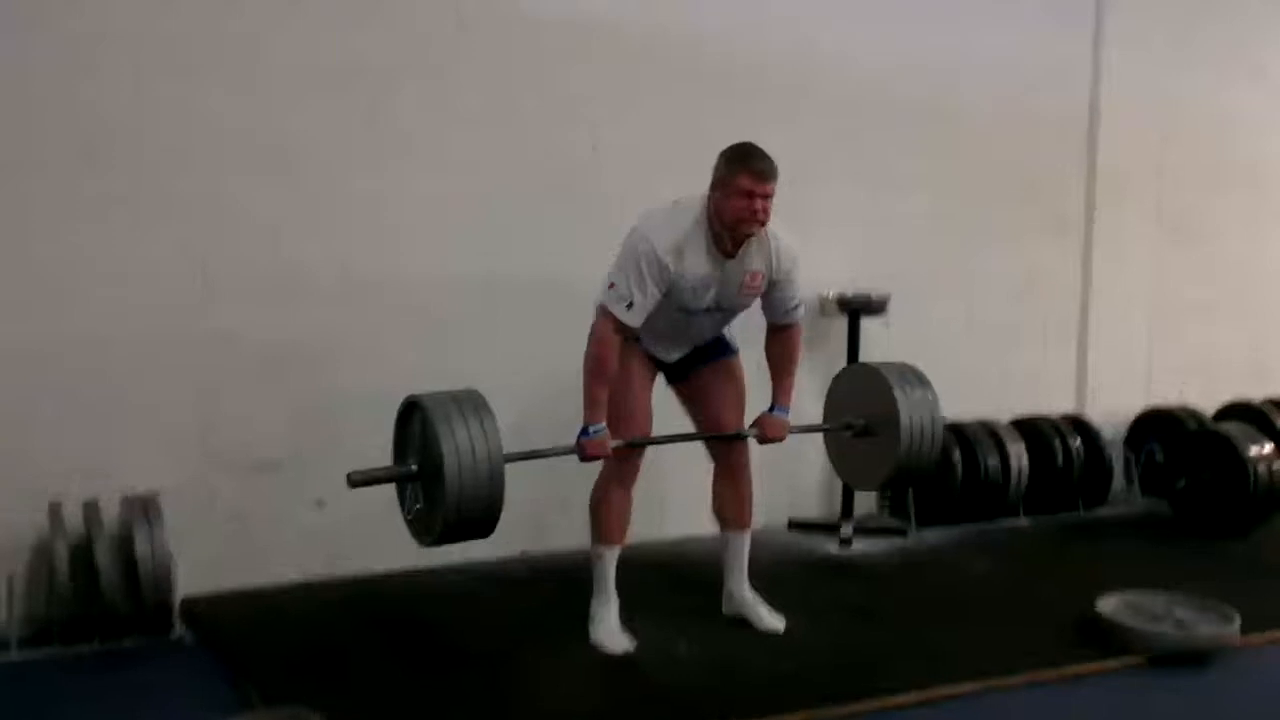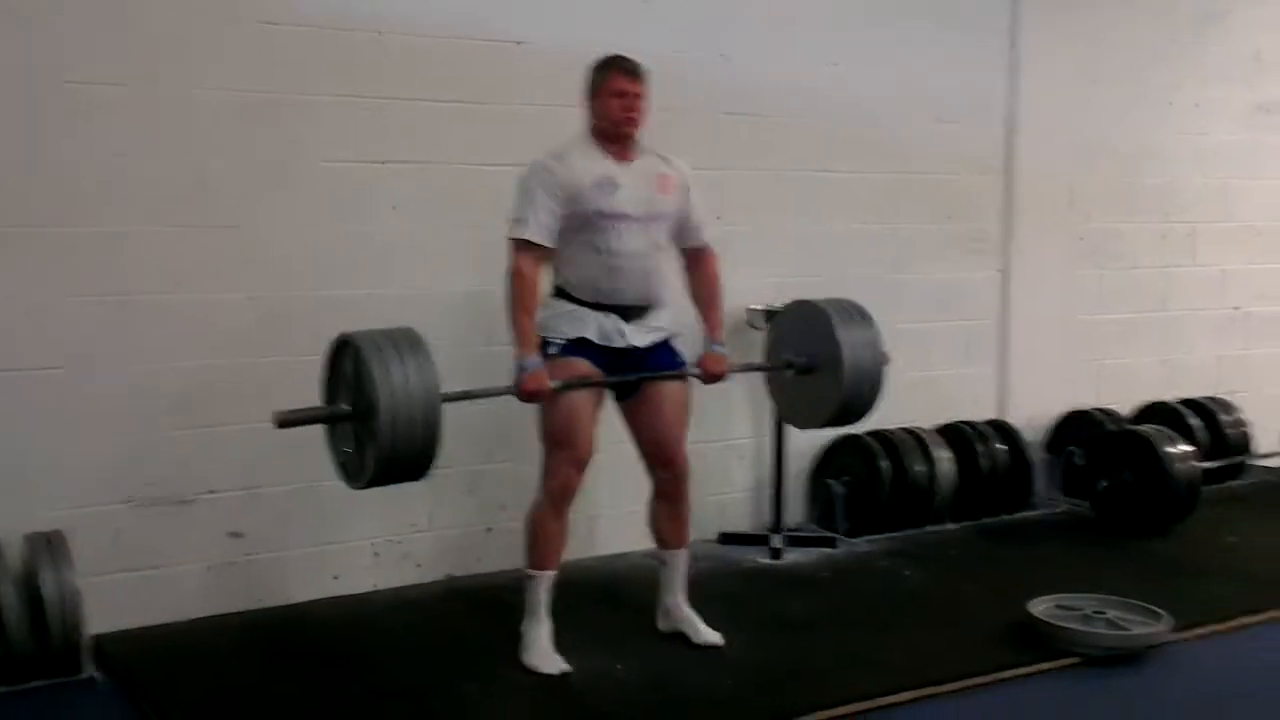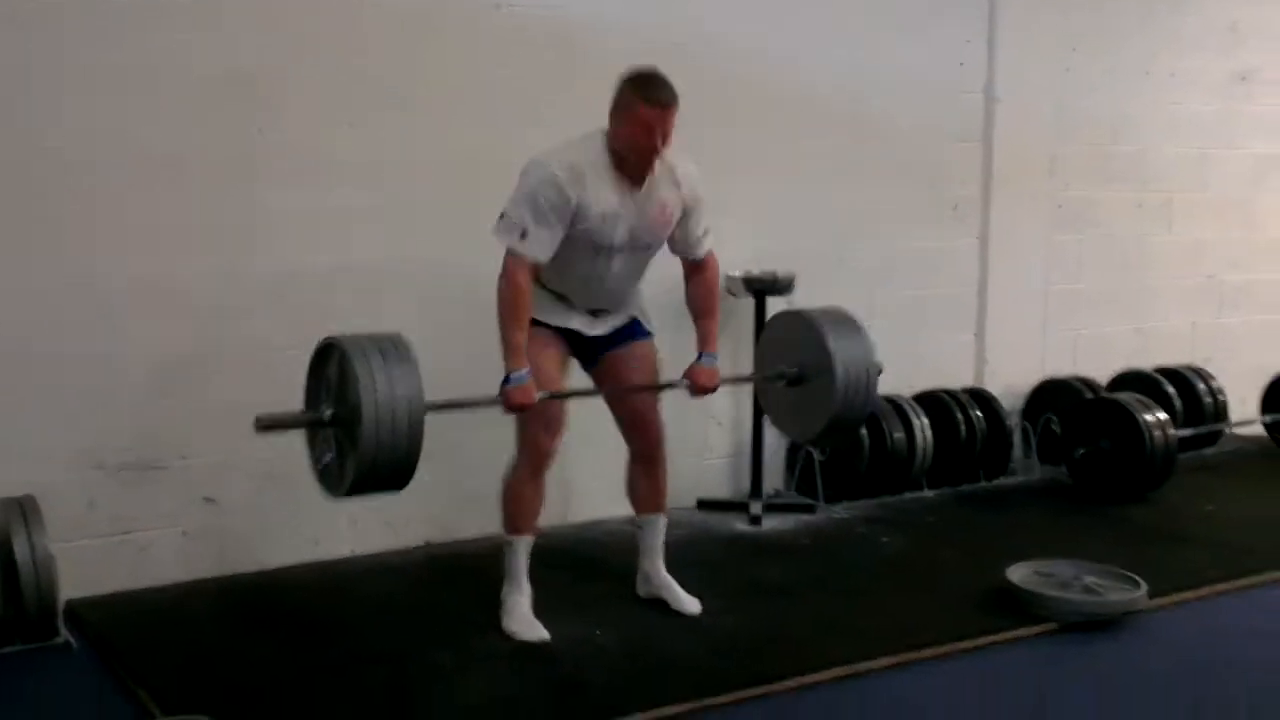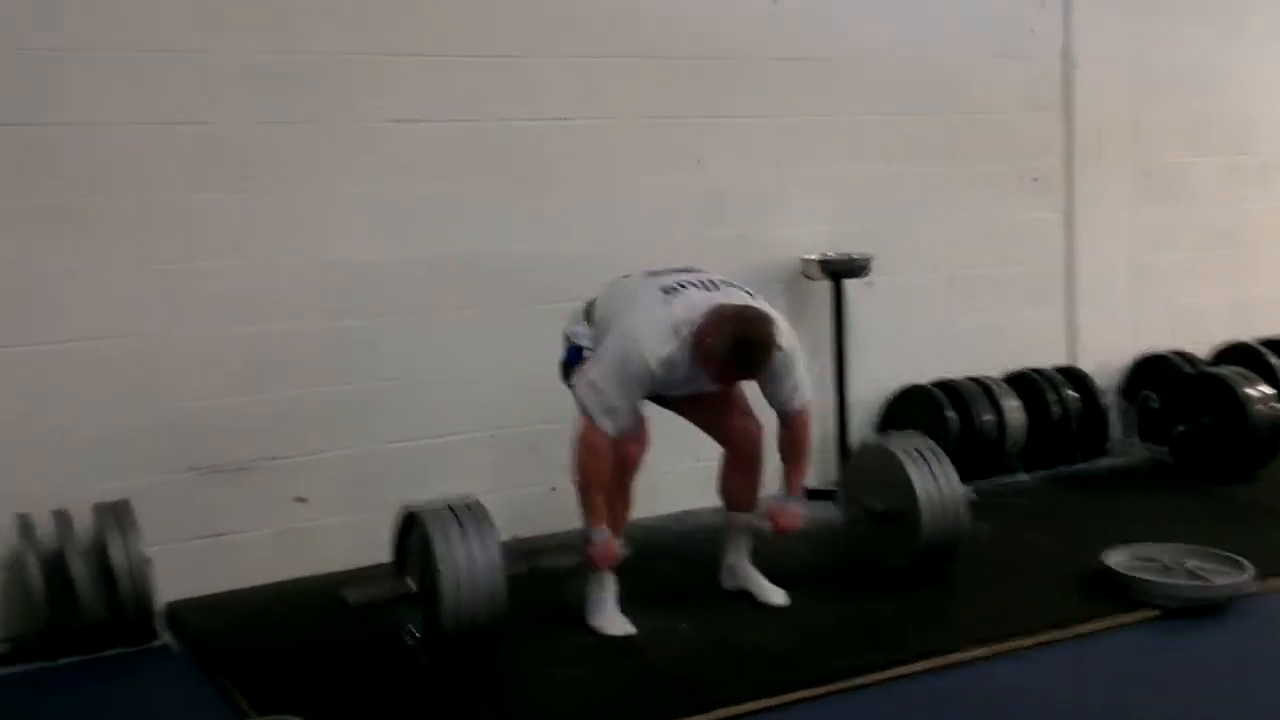
dt=0.5s
person 1, frame 1
left shoulder: (776, 252)
right shoulder: (661, 240)
left elbow: (785, 328)
right elbow: (607, 331)
left wrist: (779, 407)
right wrist: (594, 425)
left hip: (704, 339)
right hip: (632, 330)
left knee: (733, 451)
right knee: (625, 453)
left ankle: (737, 588)
right ankle: (604, 604)
person 1, frame 2
left shoulder: (670, 171)
right shoulder: (557, 168)
left elbow: (698, 255)
right elbow: (526, 263)
left wrist: (714, 340)
right wrist: (528, 358)
left hip: (651, 334)
right hip: (577, 333)
left knee: (672, 471)
right knee: (564, 477)
left ankle: (674, 605)
right ankle: (537, 625)
person 1, frame 3
left shoulder: (679, 181)
right shoulder: (559, 175)
left elbow: (700, 265)
right elbow: (519, 272)
left wrist: (707, 352)
right wrist: (517, 371)
left hip: (616, 315)
right hip: (549, 311)
left knee: (649, 435)
right knee: (540, 442)
left ankle: (652, 570)
right ankle: (516, 591)
person 1, frame 4
left shoulder: (775, 341)
right shoulder: (645, 347)
left elbow: (796, 414)
right elbow: (595, 438)
left wrist: (792, 498)
right wrist: (599, 533)
left hip: (685, 346)
right hip: (598, 341)
left knee: (746, 436)
right knee: (627, 450)
left ankle: (738, 563)
right ankle: (602, 587)
